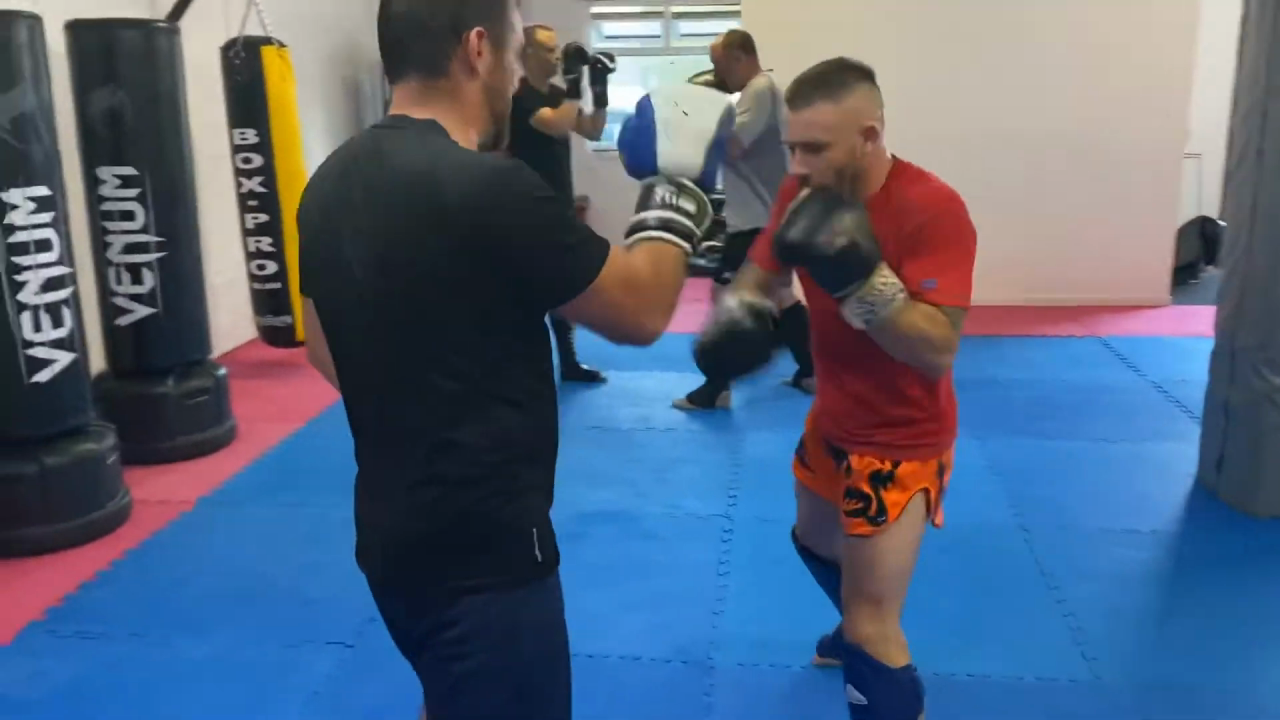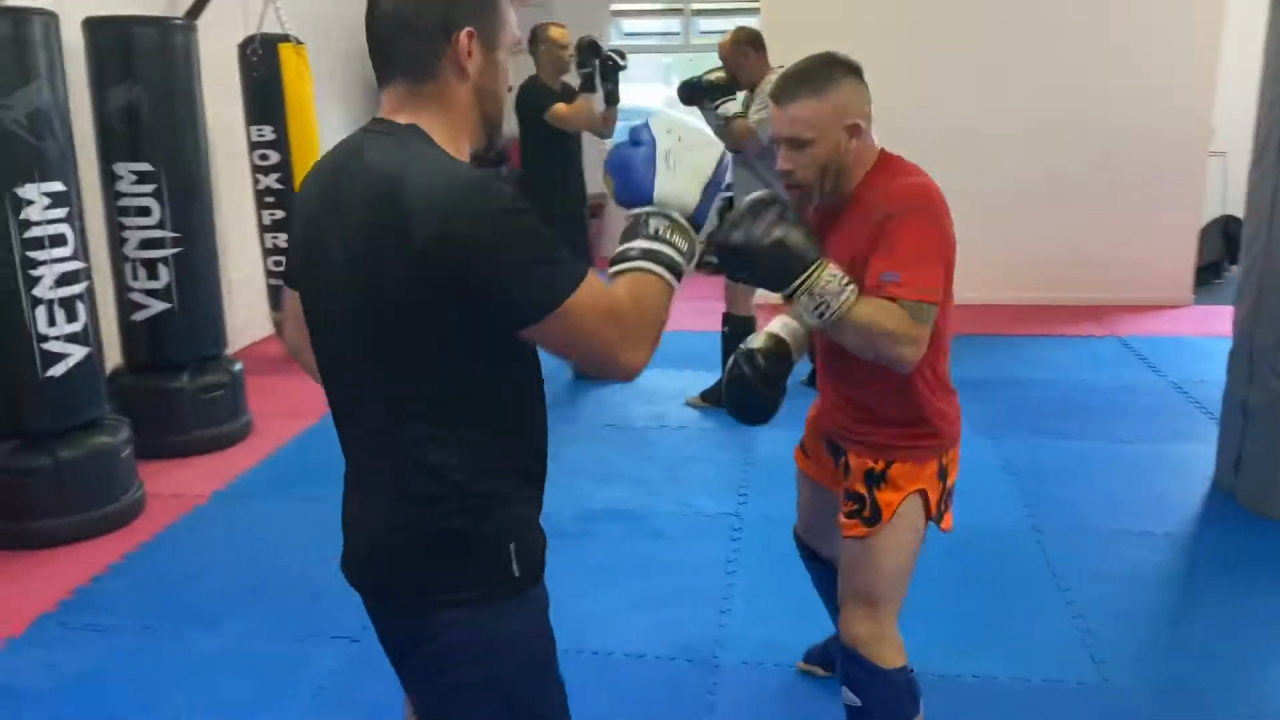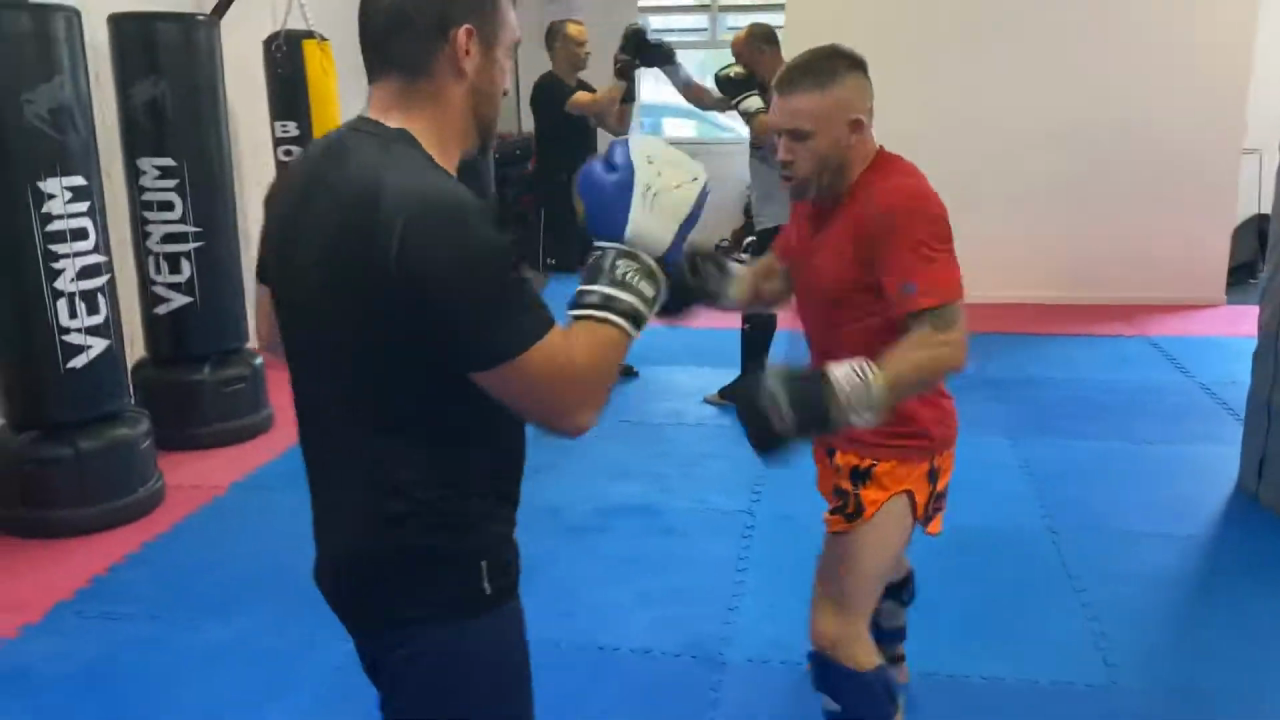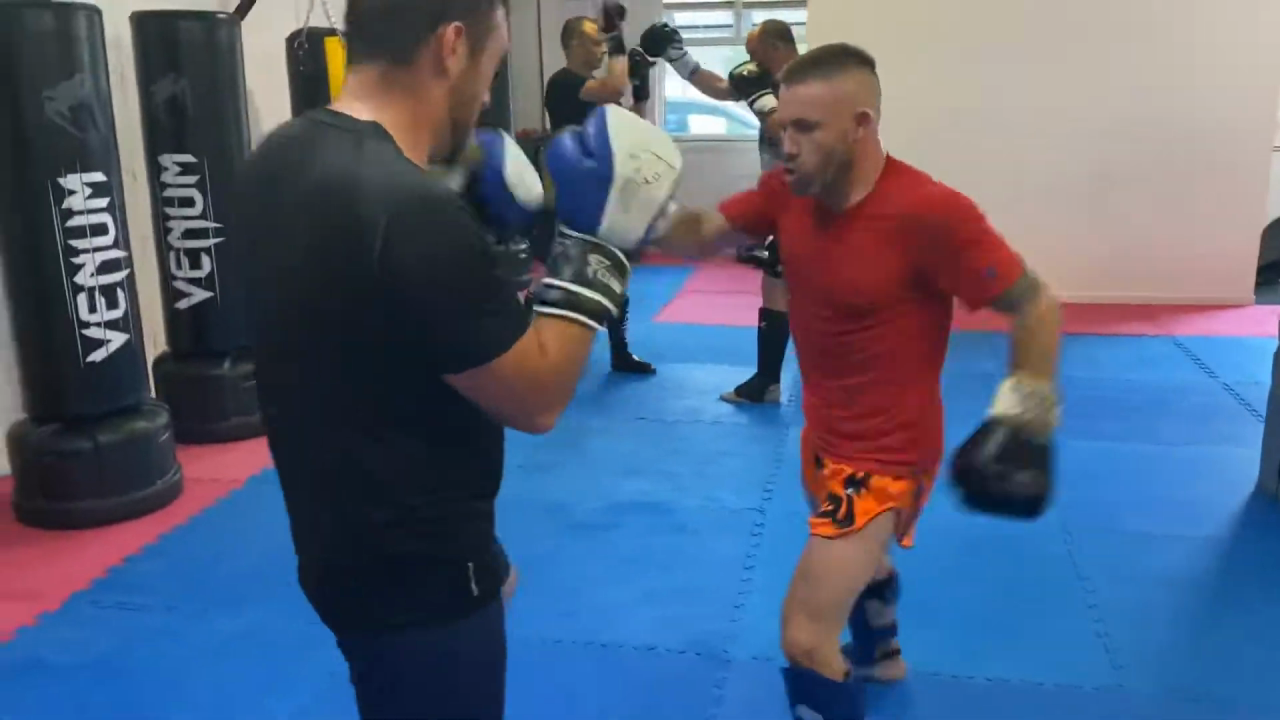
dt=0.1s
person 1, frame 1
left shoulder: (332, 183)
right shoulder: (484, 190)
left elbow: (324, 349)
right elbow: (639, 311)
right wrist: (675, 190)
left hip: (393, 522)
right hip: (482, 543)
person 1, frame 2
left shoulder: (327, 179)
right shoulder: (457, 200)
left elbow: (305, 343)
right elbow: (618, 347)
right wrist: (667, 217)
left hip: (390, 531)
right hip: (462, 556)
person 1, frame 3
left shoulder: (306, 176)
right shoulder: (437, 219)
left elbow: (284, 333)
right elbow: (570, 402)
right wrist: (633, 254)
left hip: (363, 537)
right hip: (436, 567)
person 1, frame 4
left shoulder: (278, 159)
right shoulder: (416, 214)
right elbow: (532, 399)
right wrist: (600, 236)
left hip: (344, 528)
right hip: (414, 564)
person 2, frame 1
left shoulder: (933, 213)
right shoulder: (804, 191)
left elbow: (937, 353)
right elbow: (761, 270)
left wrist: (859, 276)
right wrist: (737, 316)
left hip: (901, 444)
right hip: (833, 421)
left knee: (871, 630)
right knee: (815, 539)
right ankle: (862, 632)
person 2, frame 2
left shoulder: (909, 202)
right shoulder: (815, 190)
left elbow: (902, 346)
left wrist: (803, 269)
right wrist: (767, 342)
left hip: (900, 441)
right hip: (843, 414)
left knee: (864, 631)
right knee: (816, 540)
right ankle: (857, 648)
person 2, frame 3
left shoulder: (903, 204)
right shoulder: (815, 189)
left elbow: (946, 347)
right elbow: (776, 278)
left wrist: (835, 395)
right wrist: (716, 278)
left hip: (893, 444)
right hip: (843, 424)
left knee: (835, 631)
right knee: (873, 559)
right ankle: (882, 656)
person 2, frame 4
left shoulder: (929, 214)
right shoulder: (789, 187)
left elbow: (1032, 302)
right elbow: (701, 231)
left wrist: (1020, 418)
left hip: (884, 454)
right hip: (830, 430)
left knee: (804, 641)
right knee: (855, 556)
right ankle: (879, 651)
person 3, frame 1
left shoulder: (760, 89)
right shoulder: (762, 88)
left elbow: (730, 145)
right elbow: (739, 144)
left hip: (757, 218)
right hip: (775, 214)
right knee: (781, 293)
left ankle: (716, 388)
right ankle: (808, 372)
person 3, frame 2
left shoulder: (770, 88)
right shoulder: (760, 88)
left elbow: (745, 140)
right elbow: (735, 137)
left wrist: (718, 104)
right wrist: (704, 103)
left knee: (737, 292)
left ankle: (728, 388)
person 3, frame 3
right shoulder: (761, 86)
left elbow: (774, 139)
right elbow: (707, 101)
left wrist: (748, 101)
right wrist: (668, 64)
left hip: (786, 213)
right hip: (780, 209)
person 3, frame 4
right shoulder: (776, 83)
right elbow: (716, 88)
left wrist: (760, 97)
right wrist: (675, 55)
left knee: (774, 289)
left ankle: (765, 383)
person 4, frame 1
left shoulder: (555, 92)
right shoulder: (521, 96)
left elbow: (593, 132)
right elbow: (559, 125)
left wrist: (600, 88)
right wrist: (574, 84)
left hip: (558, 204)
left ankle: (570, 363)
person 4, frame 2
left shoulder: (568, 91)
right shoulder: (532, 93)
left elbow: (604, 130)
right elbow: (575, 122)
left wrist: (612, 89)
right wrist: (587, 78)
left hip: (573, 195)
right hip: (543, 198)
person 4, frame 3
left shoulder: (582, 87)
right shoulder: (547, 86)
left elbow: (619, 127)
right elbow: (599, 105)
left wrist: (628, 88)
right wrist: (622, 73)
right hip: (556, 199)
person 4, frame 4
left shoulder: (602, 84)
right shoulder: (563, 83)
right elbow: (611, 90)
left wrist: (641, 82)
right wrist: (616, 41)
left ankle: (621, 354)
